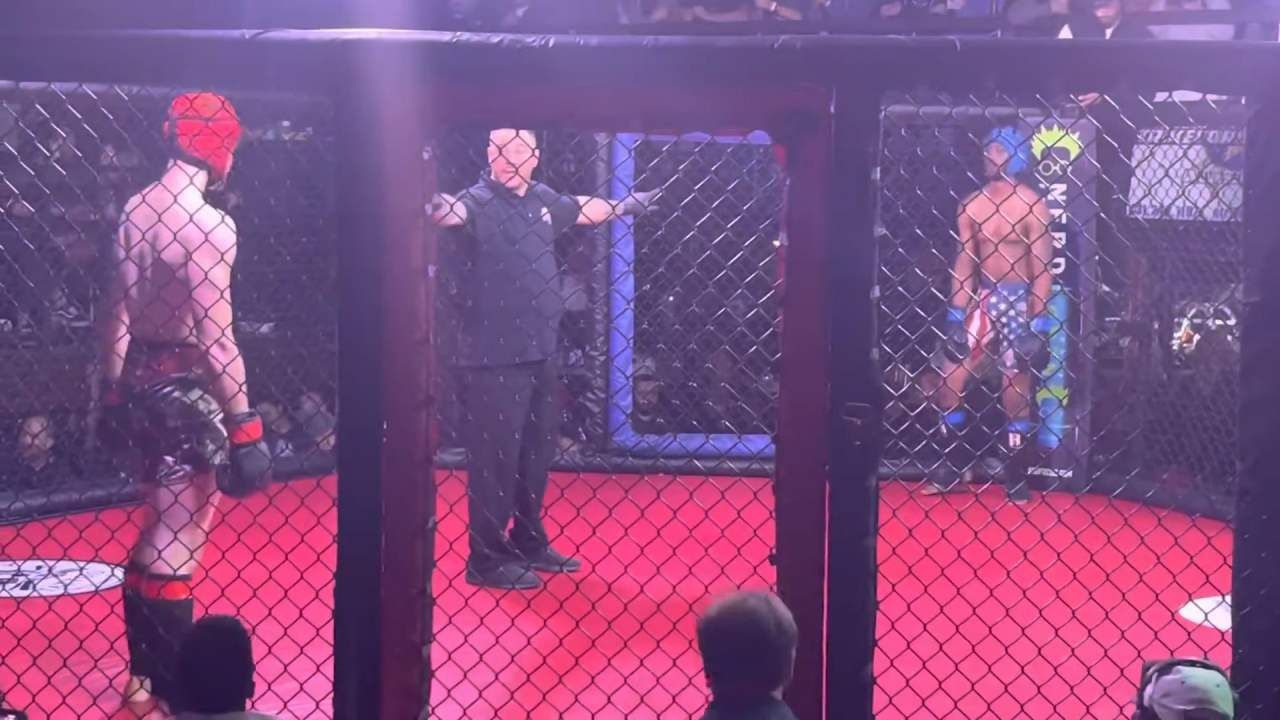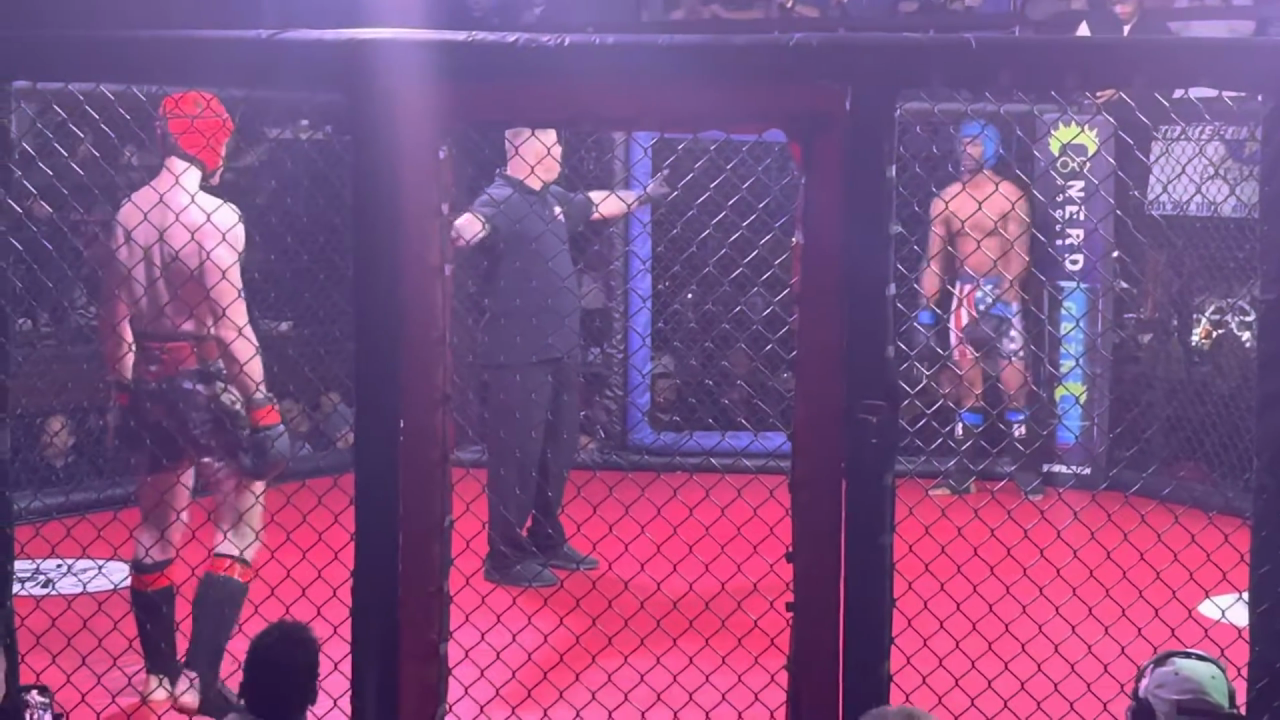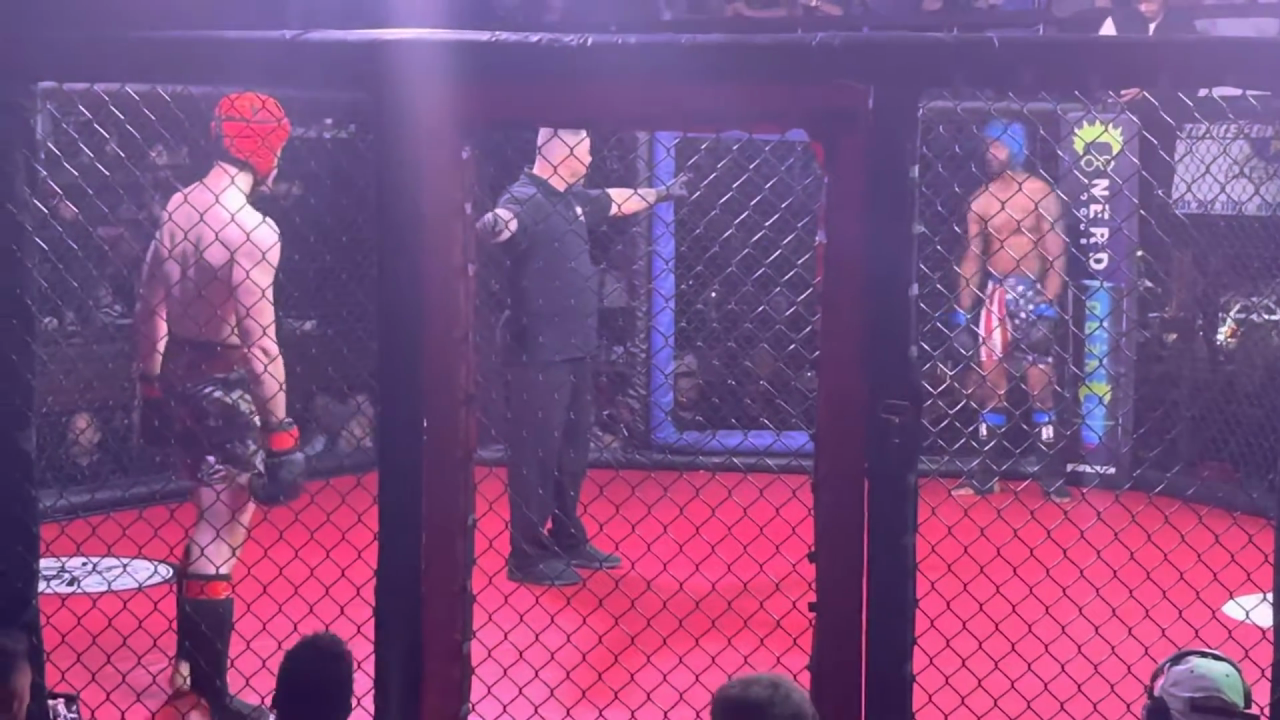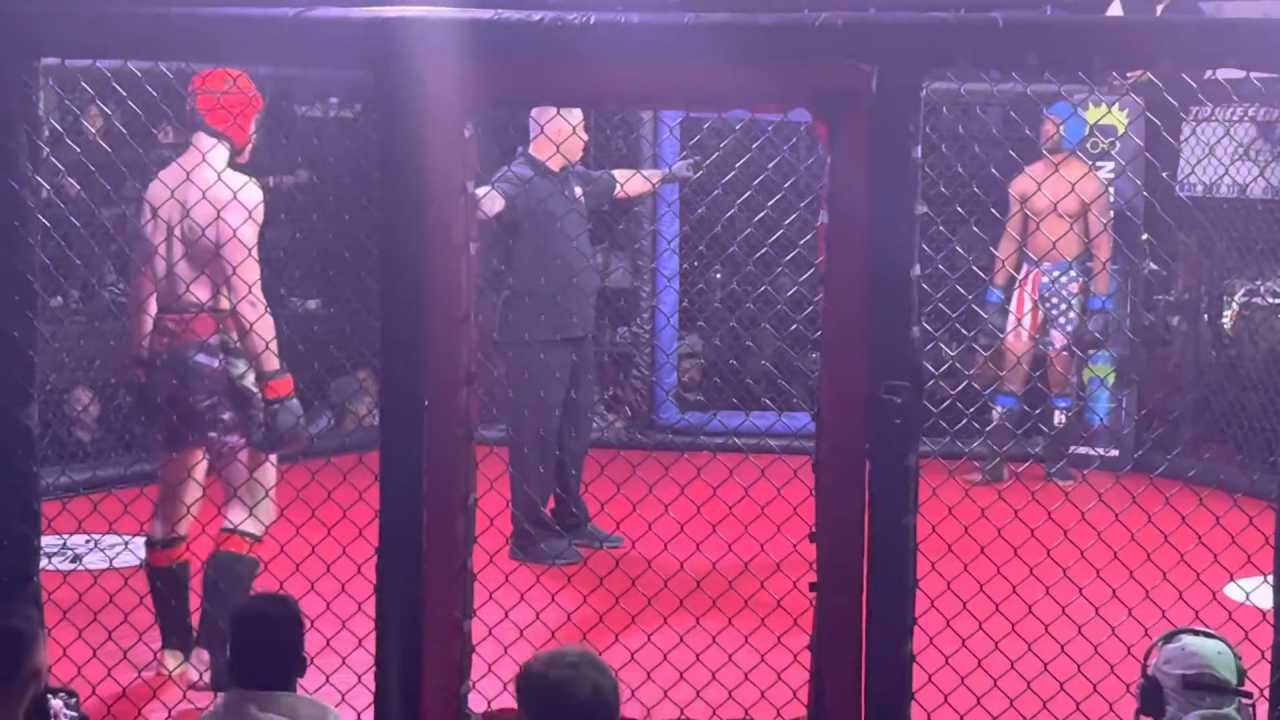
dt=0.7s
person 1, frame 1
left shoulder: (135, 209)
right shoulder: (208, 223)
left elbow: (115, 315)
right elbow: (216, 339)
left wrist: (113, 393)
right wrist: (245, 427)
left hip: (139, 382)
right hip: (185, 386)
left knee: (156, 529)
right knee: (180, 542)
person 1, frame 2
left shoulder: (130, 211)
right shoulder: (216, 215)
left elbow: (114, 317)
right elbow: (232, 329)
left wrist: (125, 391)
right wrist: (264, 411)
left hip: (149, 380)
right hip: (202, 381)
left knee: (157, 529)
right knee: (242, 526)
person 1, frame 3
left shoulder: (177, 206)
right shoulder: (251, 228)
left elbow: (149, 307)
right elbow: (258, 345)
left wrist: (151, 384)
right wrist: (281, 436)
left hip: (179, 376)
right hip: (224, 384)
left knee: (211, 527)
right knee: (218, 542)
left ankle: (189, 660)
person 1, frame 4
left shoulder: (161, 184)
right shoulder: (237, 189)
left elbow: (142, 288)
right elbow: (247, 301)
left wrist: (146, 364)
right wrist: (277, 387)
left hip: (166, 352)
right hip: (214, 354)
left knee: (175, 501)
right knee: (253, 500)
left ankle: (175, 643)
right ankle: (212, 651)
person 2, frame 1
left shoulder: (544, 198)
right shoulder: (479, 200)
left elbow: (581, 208)
right elbow: (453, 212)
left wrist: (624, 206)
right wrist: (436, 207)
left hip: (542, 351)
right hip: (496, 356)
left knee: (538, 451)
right knee: (497, 456)
left ankle: (529, 543)
right ankle: (487, 558)
person 2, frame 2
left shoulder: (552, 198)
right shoulder: (498, 201)
left elbow: (594, 205)
right elbow: (472, 224)
left wrist: (641, 196)
right wrist: (457, 230)
left hip: (560, 349)
right hip: (518, 355)
left knee: (558, 448)
right knee: (518, 454)
left ankle: (547, 540)
right ankle: (506, 556)
person 2, frame 3
left shoulder: (573, 198)
right shoulder: (525, 198)
left elbow: (615, 201)
right elbow: (506, 219)
left wrist: (661, 193)
right wrist: (491, 226)
left hip: (575, 349)
right hip: (539, 354)
left knee: (572, 450)
right knee: (537, 453)
left ankle: (568, 540)
right ankle: (528, 555)
person 2, frame 4
left shoulder: (575, 178)
right shoulder: (519, 178)
left elbow: (620, 183)
right elbow: (493, 200)
left wrist: (666, 175)
right wrist: (475, 201)
left hip: (575, 329)
right hip: (535, 334)
left knee: (574, 430)
right knee: (537, 433)
left ankle: (570, 520)
right ankle: (530, 534)
person 3, frame 1
left shoulder: (1031, 205)
right shoulder: (970, 206)
left elbow: (1043, 269)
right elbow: (963, 264)
left wrist: (1039, 325)
right wrist: (956, 317)
left hip: (1018, 302)
right hip: (982, 301)
left knee: (1015, 396)
right knee: (949, 385)
left ankle: (1016, 480)
right ankle: (954, 467)
person 3, frame 2
left shoulder: (1011, 196)
right shoulder: (945, 200)
left elbow: (1018, 258)
right elbow: (934, 260)
left wrist: (999, 308)
right wrist: (925, 314)
left hip: (1003, 296)
right hip: (964, 294)
left knee: (1013, 384)
right knee: (967, 385)
left ankle: (1024, 468)
right ankle: (962, 471)
person 3, frame 3
left shoulder: (1042, 195)
right shoulder: (980, 201)
left elbow: (1056, 256)
right elbow: (971, 260)
left wrist: (1047, 311)
right wrist: (962, 315)
left hip: (1033, 293)
right hip: (995, 293)
left knee: (1041, 383)
right knee: (990, 383)
left ankle: (1051, 473)
right ankle: (985, 473)
person 3, frame 4
left shoulder: (1089, 182)
right shoulder: (1023, 180)
left elbow: (1102, 245)
right elbow: (1010, 239)
left wrist: (1100, 304)
right wrist: (995, 295)
left hip: (1068, 280)
right hip: (1029, 277)
left knee: (1061, 370)
right knee: (1011, 364)
left ankle: (1056, 458)
right ankle: (994, 459)
